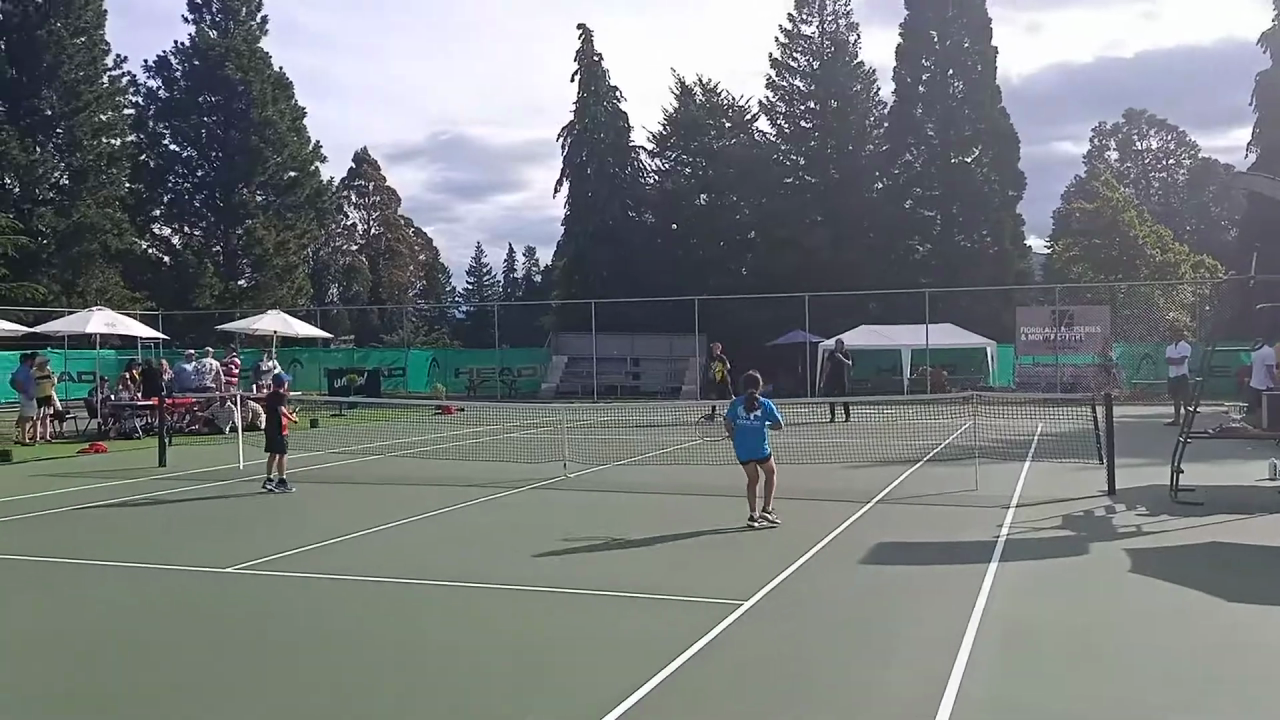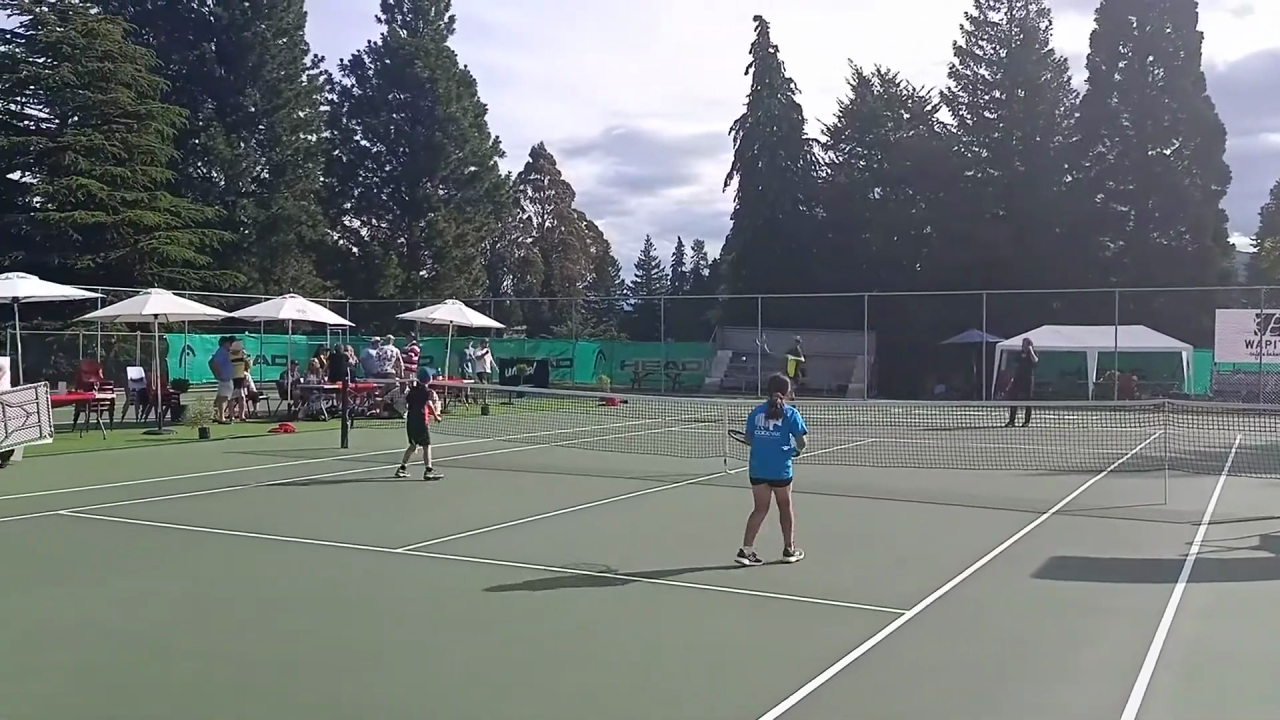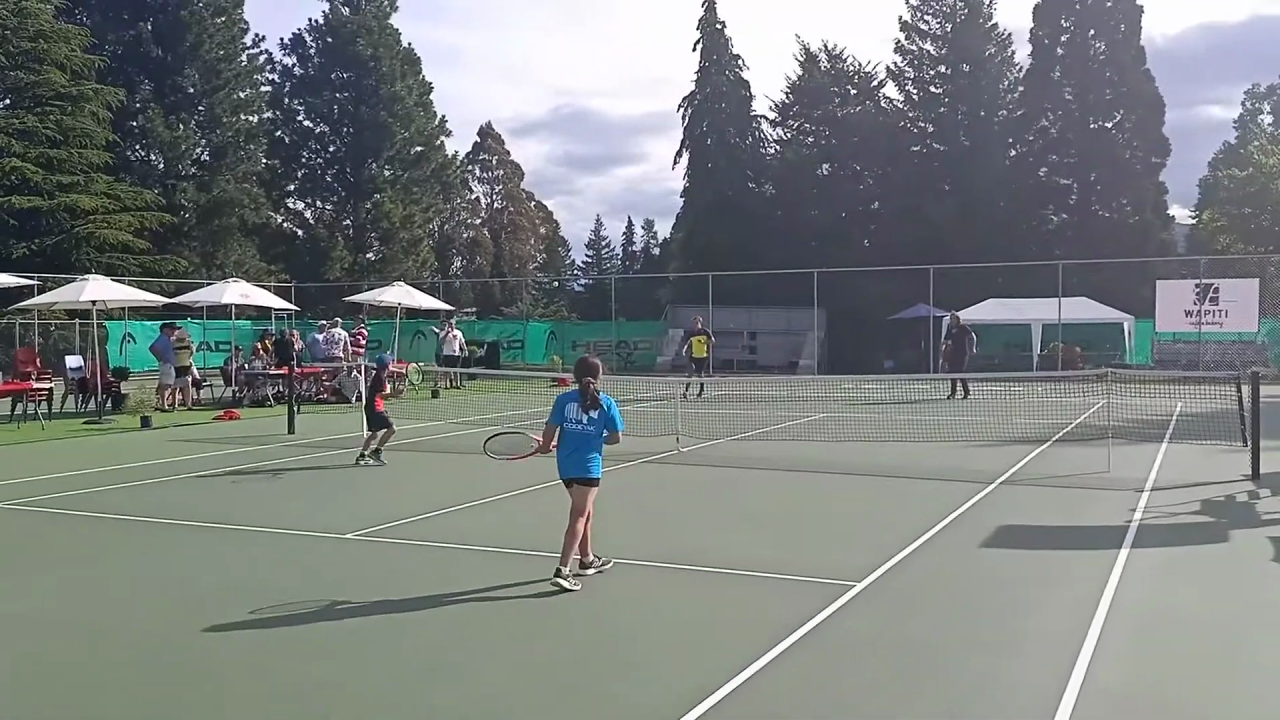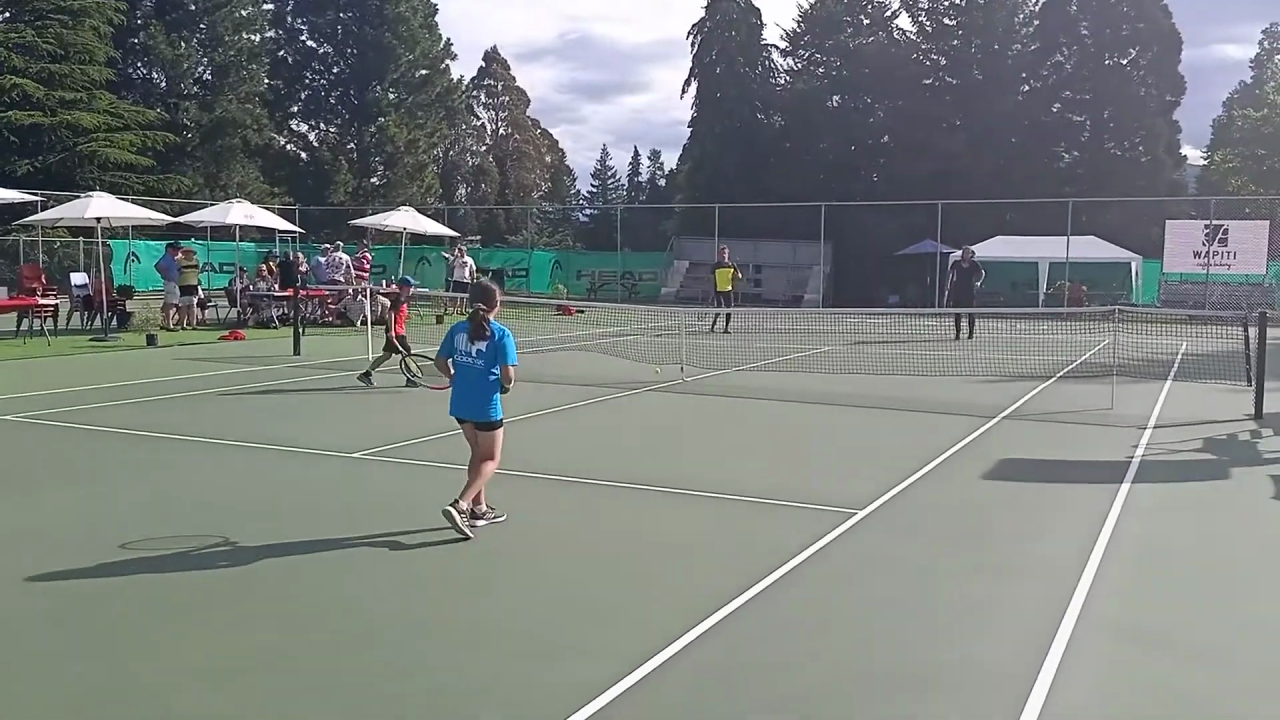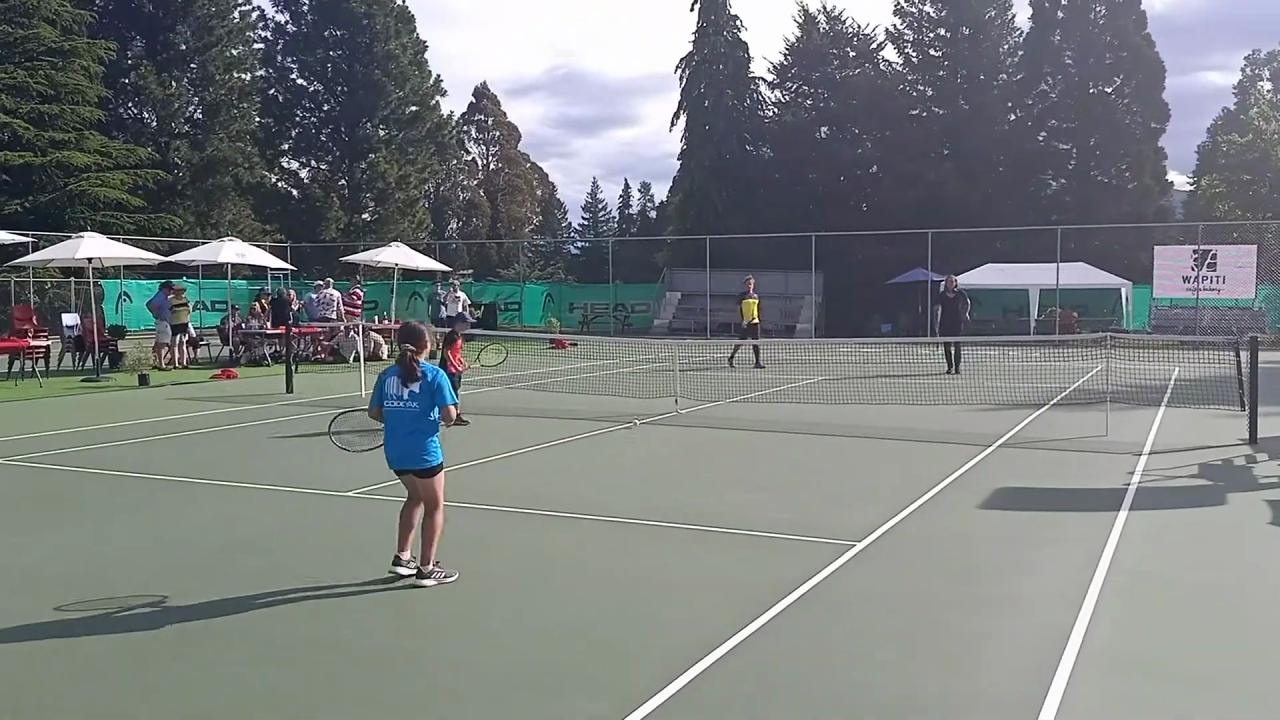
dt=1s
person 1, frame 1
left shoulder: (736, 403)
right shoulder: (765, 404)
left elbow: (728, 425)
right elbow: (779, 425)
left hip: (741, 449)
right hip: (759, 448)
left knee: (753, 480)
right knee: (771, 474)
left ankle: (753, 516)
right ankle: (767, 510)
person 1, frame 2
left shoulder: (757, 411)
right shoulder: (791, 413)
left elbow: (750, 438)
right elbow: (801, 442)
right wrist: (795, 450)
left hip: (757, 466)
right hip: (780, 468)
left knee: (760, 508)
right knee: (785, 506)
left ankle: (746, 550)
right ankle: (789, 549)
person 1, frame 3
left shoulder: (564, 399)
right shoulder: (606, 402)
left elbow: (550, 429)
right elbow: (615, 437)
left wrist: (545, 445)
left hip: (566, 465)
right hip: (588, 466)
left knee: (582, 512)
right knee: (580, 516)
left ankle: (587, 559)
right ankle: (562, 570)
person 1, frame 4
left shoulder: (457, 329)
right shoulder: (502, 335)
left elbow: (440, 362)
right elbow: (508, 375)
right wrist: (506, 385)
left hip: (461, 403)
right hip: (486, 405)
left knee: (479, 453)
right knee: (489, 459)
left ankle: (479, 509)
right ankle: (459, 506)
person 1, frame 5
left shoulder: (386, 375)
right shoulder: (435, 375)
left elbow: (373, 413)
right elbow: (449, 416)
right wrist: (446, 420)
left hip: (395, 452)
right hip: (424, 451)
left knee: (415, 498)
right knee: (434, 506)
left ankle: (402, 558)
right ankle: (426, 569)
